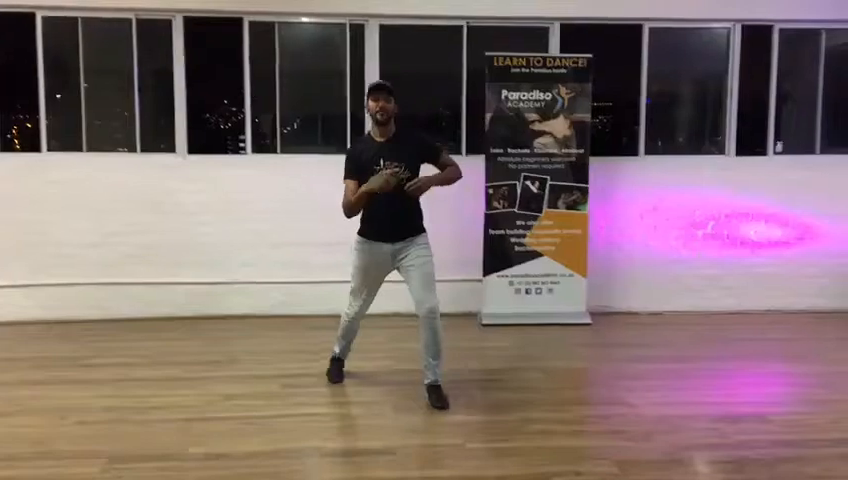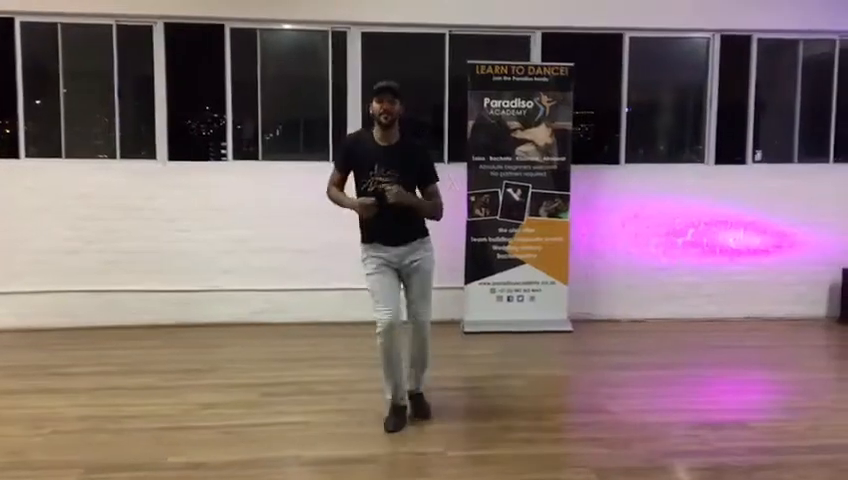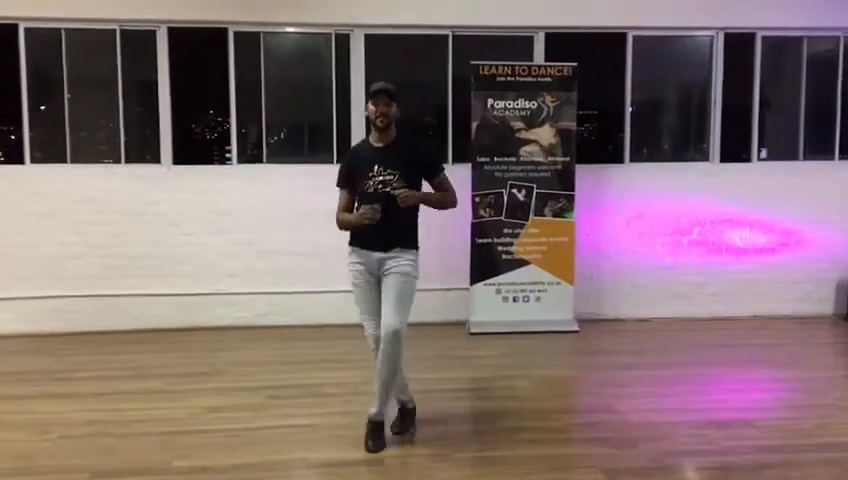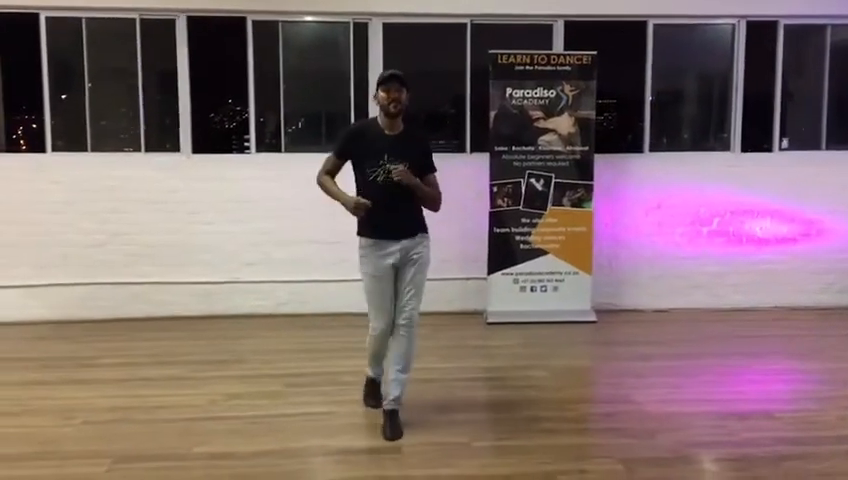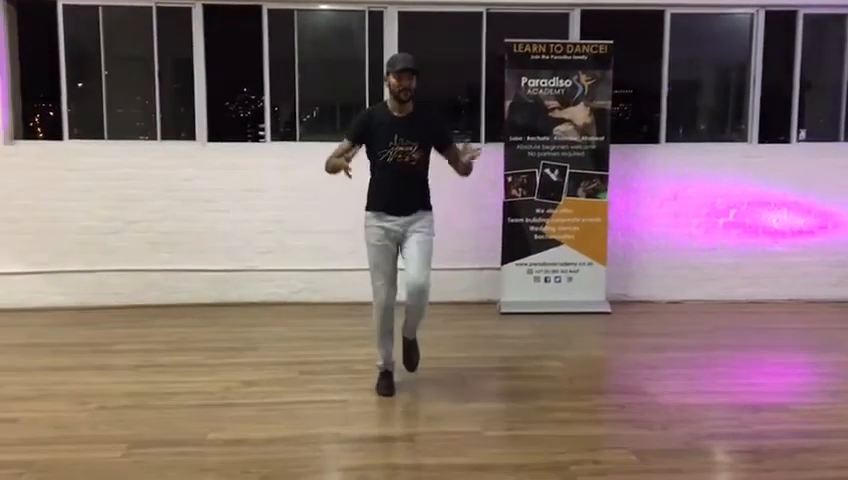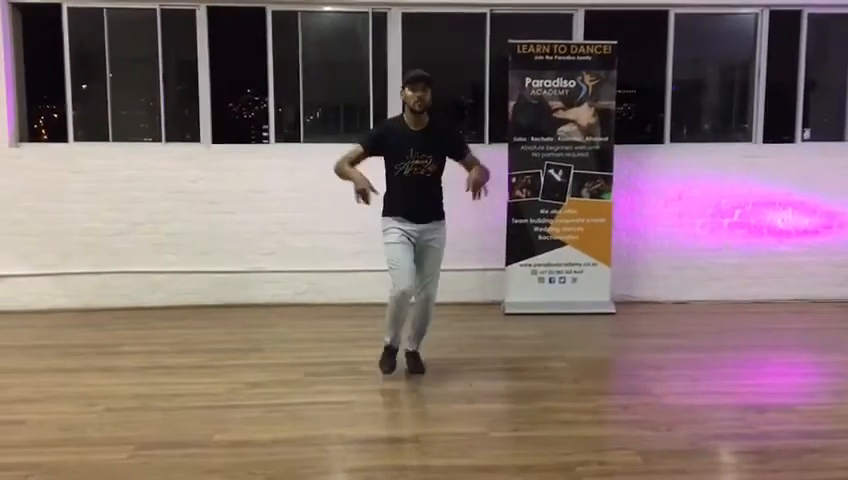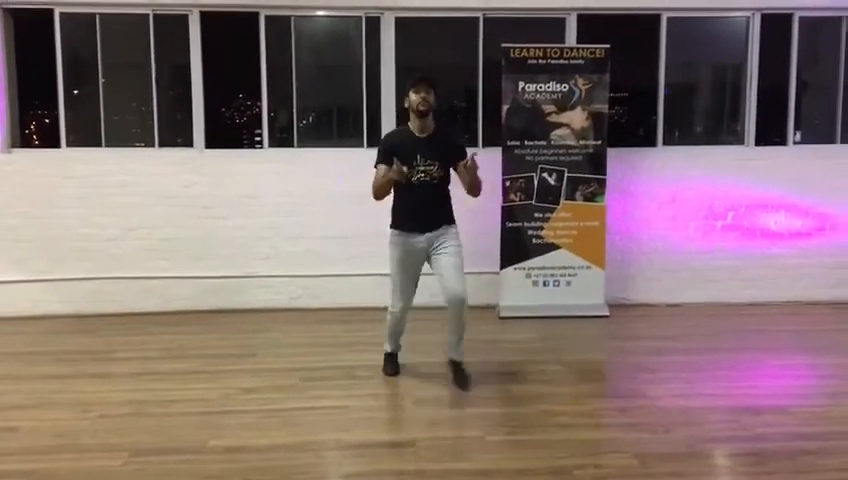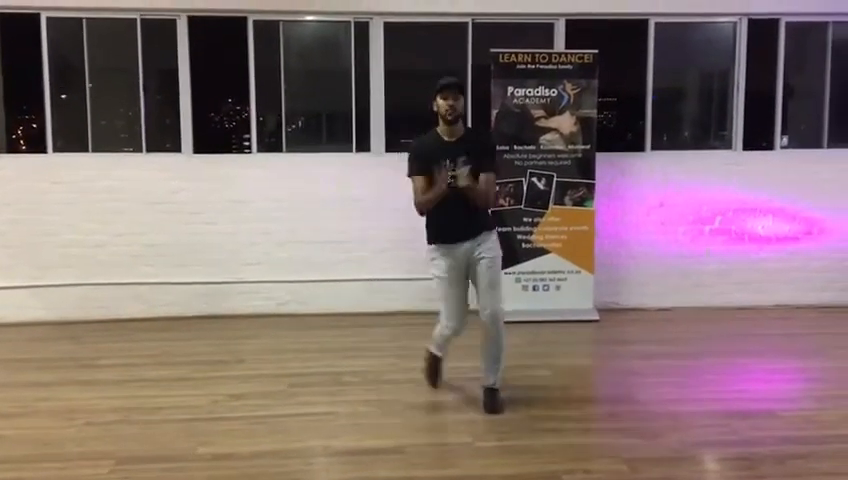
dt=0.4s
person 1, frame 1
left shoulder: (414, 142)
right shoulder: (358, 152)
left elbow: (455, 170)
right elbow: (348, 209)
left wrist: (429, 180)
right wrist: (369, 188)
left hip: (412, 241)
right hip: (372, 243)
left knee: (429, 309)
right knee: (356, 307)
left ankle: (432, 381)
right ankle: (338, 355)
person 1, frame 2
left shoulder: (416, 153)
right shoulder: (354, 145)
left elbow: (437, 211)
right elbow: (333, 187)
left wrist: (409, 199)
right wrist: (353, 203)
left hip: (417, 248)
right hip: (377, 251)
left knee: (421, 323)
right knee: (388, 322)
left ankle: (415, 390)
right ankle: (396, 401)
person 1, frame 3
left shoulder: (416, 152)
right shoulder: (354, 156)
left elbow: (450, 198)
right elbow: (340, 218)
left wrist: (419, 197)
right wrist: (356, 218)
left hip: (401, 254)
right hip: (361, 256)
left knee: (393, 329)
right knee: (376, 335)
left ankle: (378, 415)
right ankle: (406, 403)
person 1, frame 4
left shoulder: (418, 143)
right shoulder: (358, 134)
left elbow: (435, 202)
right elbow: (324, 175)
left wrist: (413, 182)
right wrist: (345, 199)
left hip: (415, 243)
right hip: (374, 244)
left knee: (406, 321)
right knee: (381, 324)
left ankle: (392, 404)
right ankle: (374, 375)
person 1, frame 5
left shoulder: (430, 121)
right shoulder: (370, 119)
left elbow: (461, 169)
right elbow: (330, 163)
left wrist: (466, 159)
right wrist: (339, 161)
left hip: (419, 217)
right hip: (379, 218)
left knee: (419, 283)
right knee: (383, 296)
left ankle: (409, 336)
right ankle: (385, 366)
person 1, frame 6
left shoulder: (444, 132)
right shoulder: (387, 131)
left elbow: (475, 165)
right elbow: (341, 164)
left wrist: (479, 174)
right wrist: (356, 178)
left hip: (433, 225)
right hip: (397, 222)
left knee: (426, 295)
right knee: (402, 288)
left ankle: (413, 349)
right ankle: (391, 344)
person 1, frame 7
left shoulder: (449, 141)
right shoulder: (392, 141)
left elbow: (473, 189)
right elbow: (376, 192)
left wrist: (472, 173)
right wrist: (390, 177)
left hip: (444, 232)
right hip: (404, 234)
left knee: (457, 296)
right knee: (400, 305)
left ankle: (456, 358)
right ankle: (391, 350)
person 1, frame 8
left shoulder: (481, 145)
right shoulder: (422, 147)
left elbow: (487, 201)
right elbow: (421, 206)
left wrist: (470, 186)
right wrist: (440, 189)
left hip: (483, 240)
right hip: (444, 246)
left knee: (492, 315)
right knee: (453, 323)
left ankle: (491, 384)
right ankle: (435, 352)
